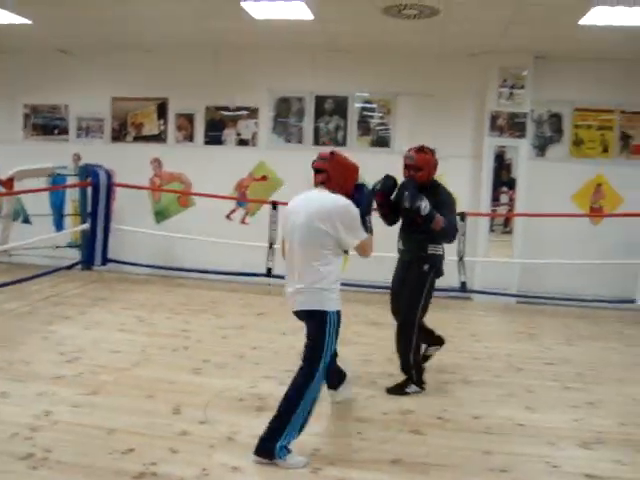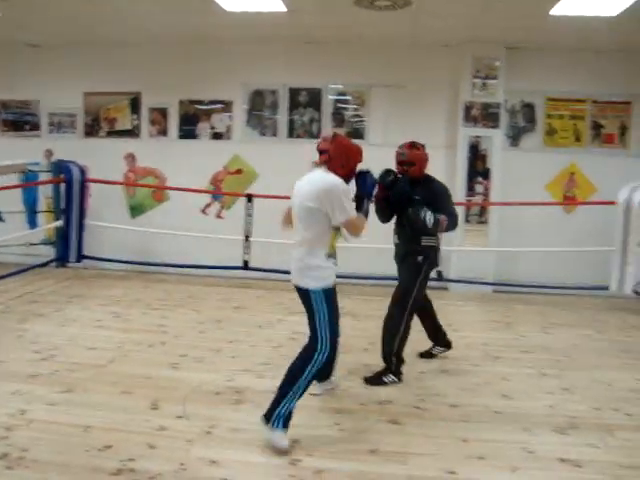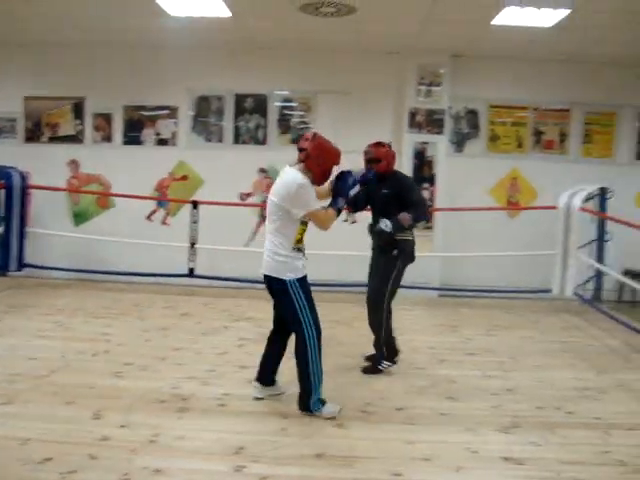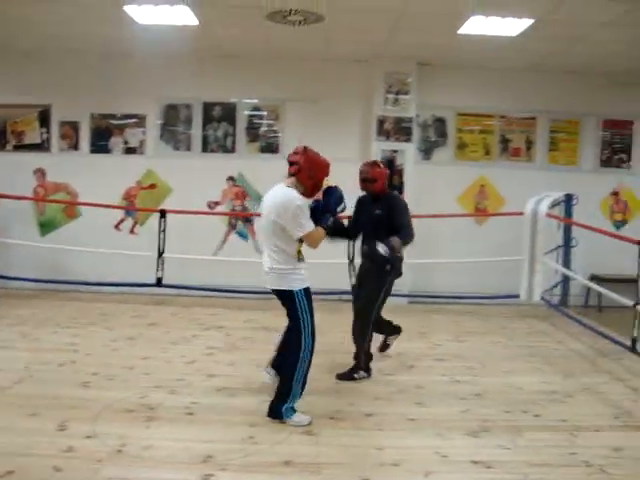
dt=0.2s
person 1, frame 1
left shoulder: (296, 204)
right shoulder: (342, 207)
left elbow: (286, 252)
right elbow: (365, 249)
right wrist: (365, 212)
left hip: (297, 295)
right hip: (321, 299)
left knee: (325, 348)
right knee: (314, 368)
left ankle: (337, 383)
right ankle: (273, 445)
person 1, frame 2
left shoulder: (307, 181)
right shoulder: (331, 185)
left elbow: (288, 220)
right elbow: (355, 229)
right wrist: (364, 198)
left hip: (310, 273)
right hip: (315, 277)
left knee: (327, 330)
right knee: (319, 347)
left ankle: (321, 377)
right ankle: (276, 418)
person 1, frame 3
left shoulder: (290, 176)
right shoulder: (298, 184)
left elbow: (313, 198)
right elbow: (323, 221)
left wrist: (334, 191)
right wrist: (342, 195)
left hip: (276, 267)
right hip: (286, 269)
left knee: (285, 323)
right knee: (309, 332)
left ankle: (265, 382)
right ankle: (312, 401)
person 1, frame 4
left shoulder: (275, 192)
right shoulder: (292, 201)
right elbow: (313, 241)
left wrist: (316, 212)
right wrist: (330, 212)
left hip: (276, 275)
right hip: (291, 279)
left knee: (299, 325)
right knee: (301, 339)
left ankle: (278, 366)
right ankle: (282, 407)
person 2, frame 1
left shoulder: (442, 196)
right shoulder: (405, 187)
left elbow: (451, 233)
right elbow: (390, 219)
left wrist: (426, 211)
right wrist: (381, 198)
left hip: (427, 262)
right hip: (406, 257)
left knee: (408, 316)
right knee: (400, 310)
left ankle: (414, 379)
right ankle: (432, 340)
person 2, frame 2
left shoulder: (435, 188)
right shoulder: (397, 185)
left elbow: (452, 220)
right elbow: (384, 216)
left wrist: (431, 220)
right wrist: (381, 191)
left hip: (423, 253)
right hip: (403, 250)
left knee: (399, 305)
right knee: (417, 299)
left ankle: (392, 368)
right ankle: (441, 341)
person 2, frame 3
left shoulder: (403, 183)
right shoulder: (369, 183)
left elbow: (421, 211)
right elbow: (355, 206)
left wrist: (393, 223)
left hip: (399, 247)
right hip: (380, 247)
left knee: (378, 298)
right knee: (375, 298)
left ankle: (385, 355)
right ankle: (386, 348)
person 2, frame 4
left shoulder: (395, 203)
right shoulder: (362, 203)
left elbow: (407, 235)
right elbow: (352, 232)
left wrist: (386, 248)
right wrist: (336, 229)
left hip: (386, 264)
right hip: (368, 261)
left knee: (365, 310)
right knee: (361, 308)
left ankle: (362, 366)
right ankle: (390, 329)
